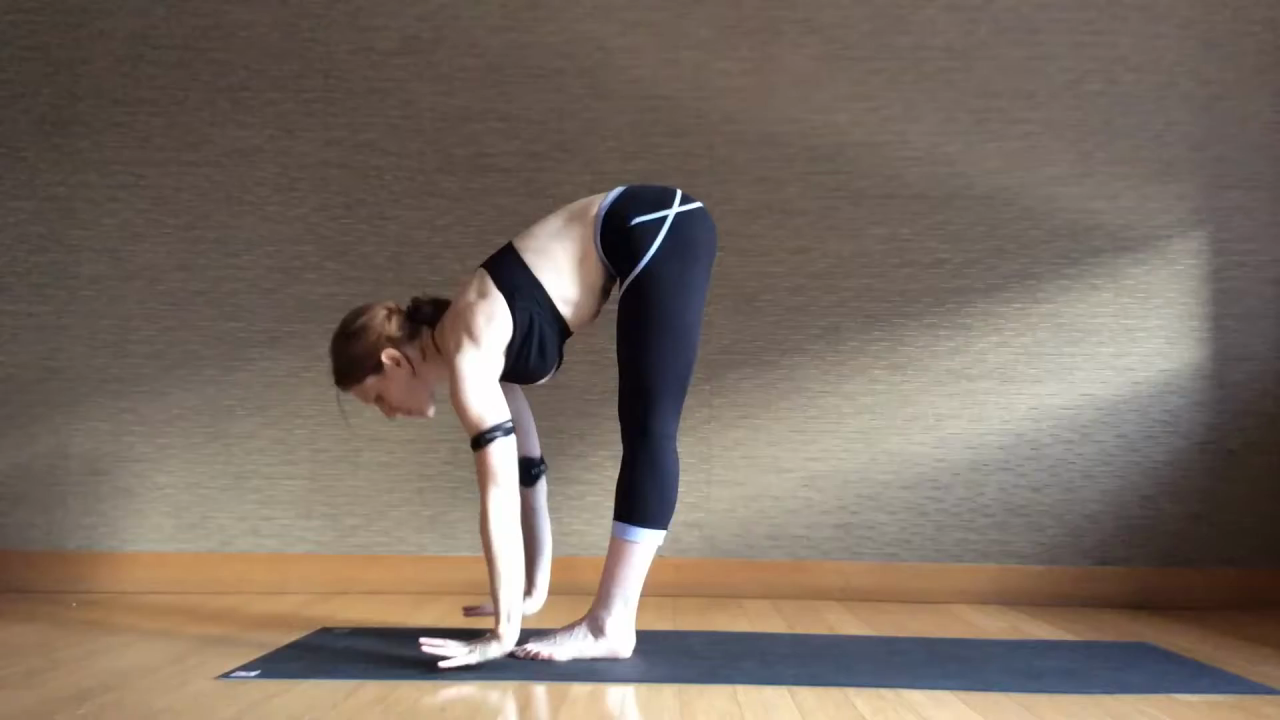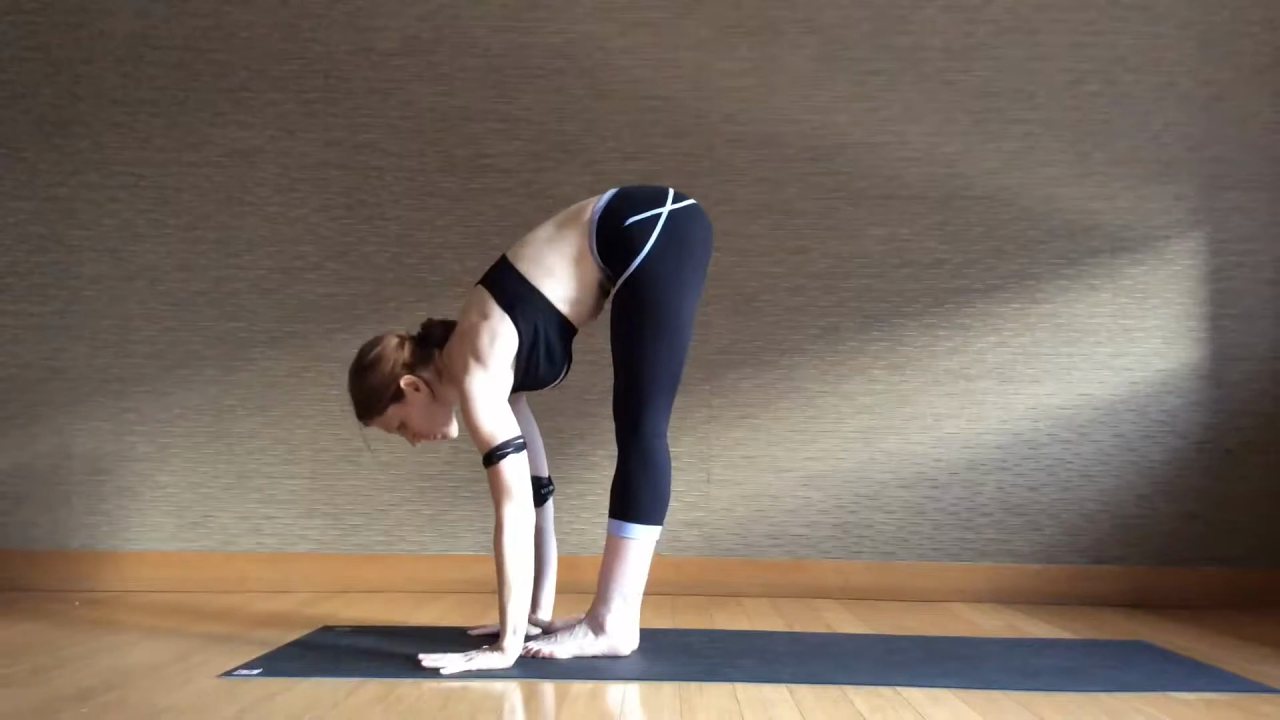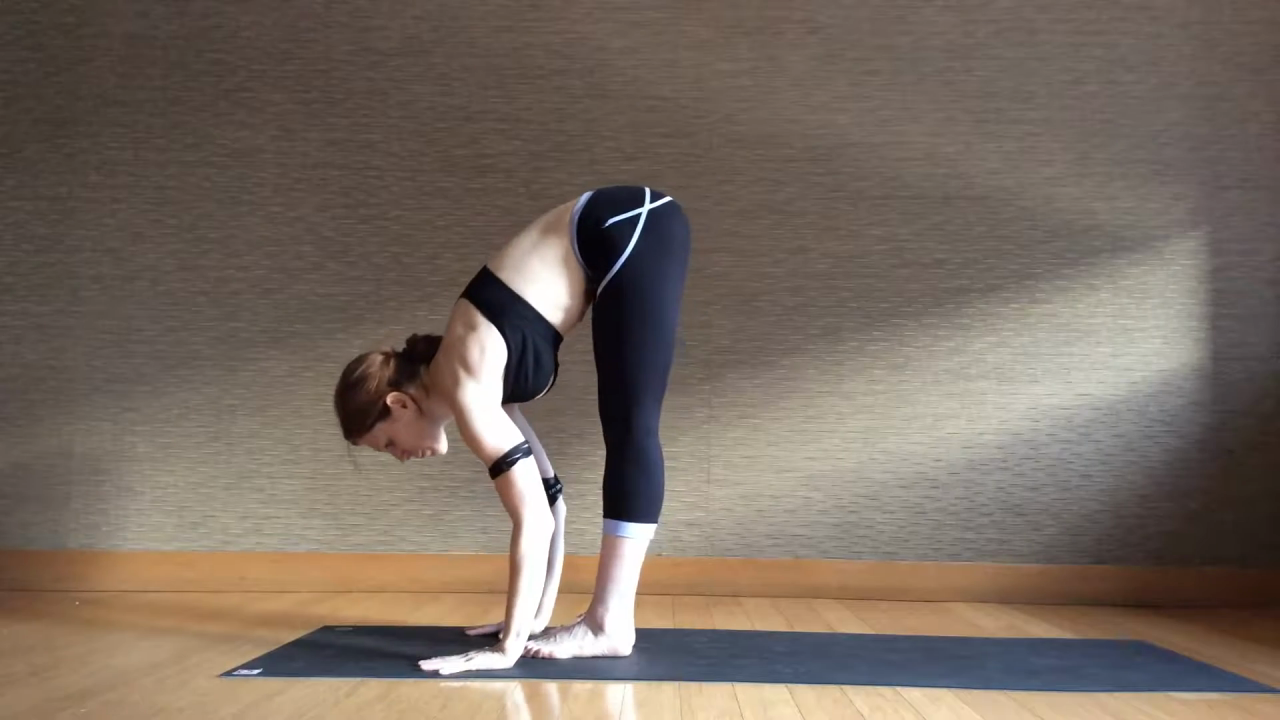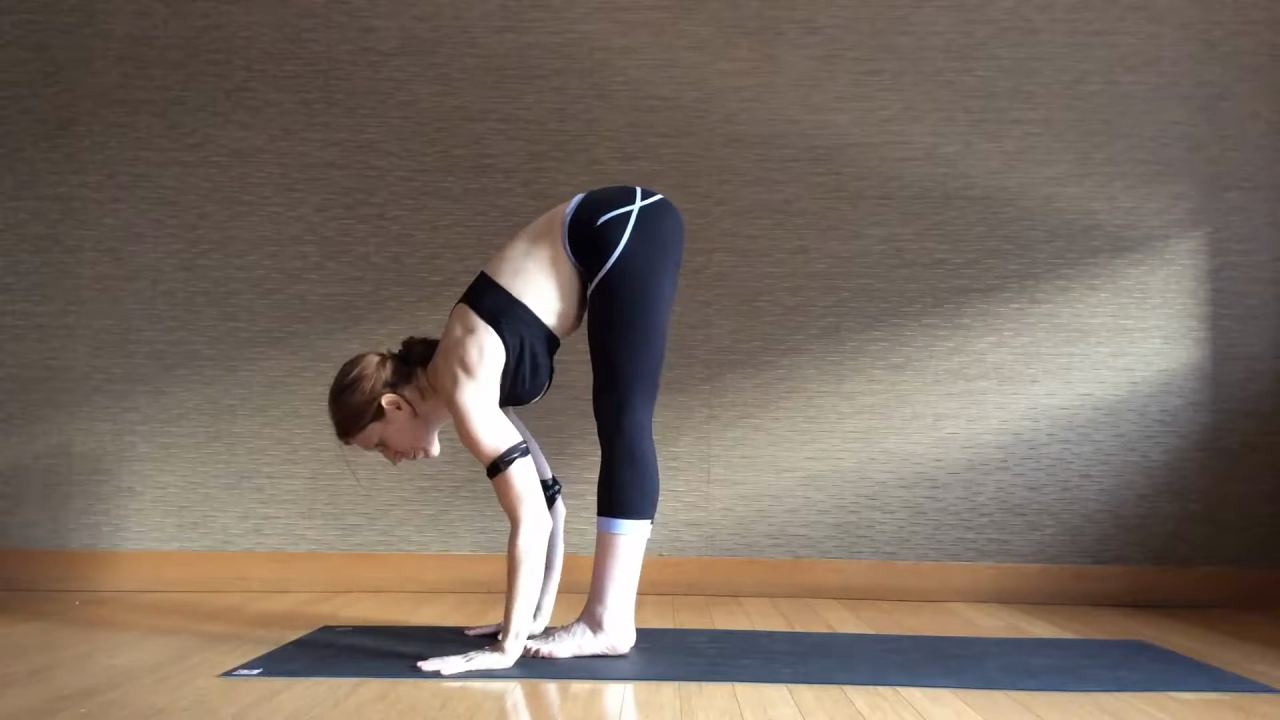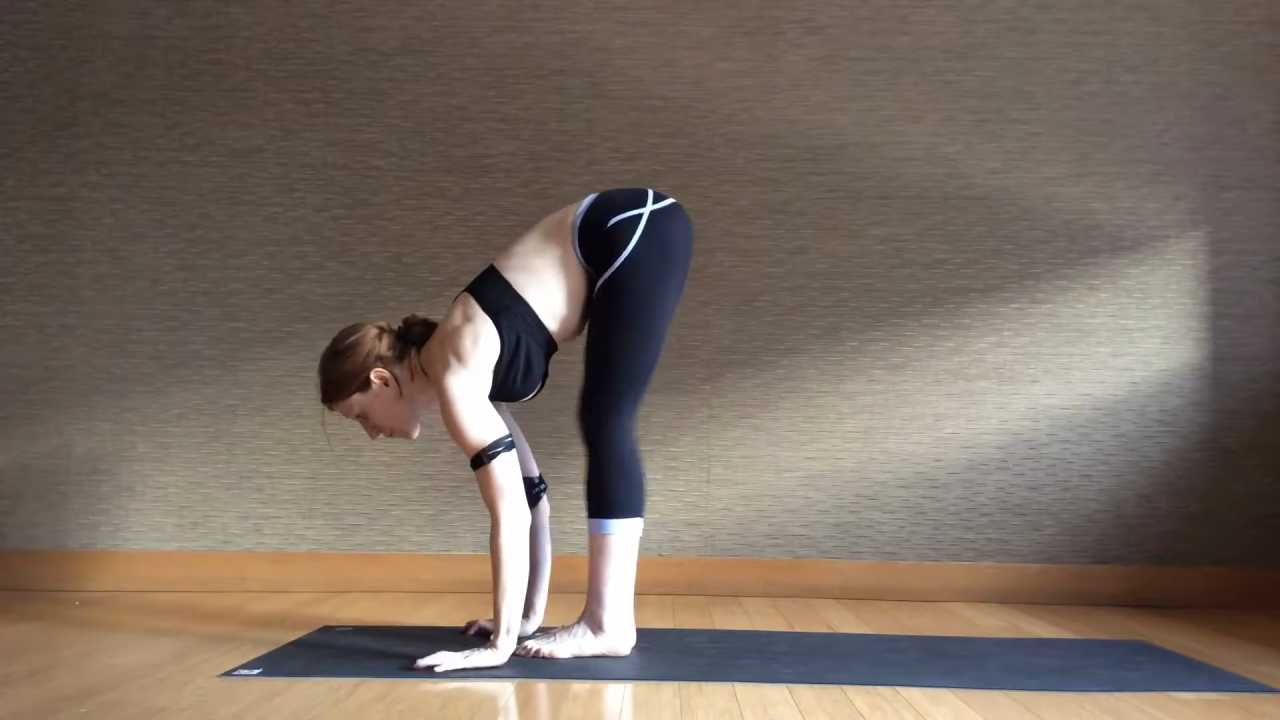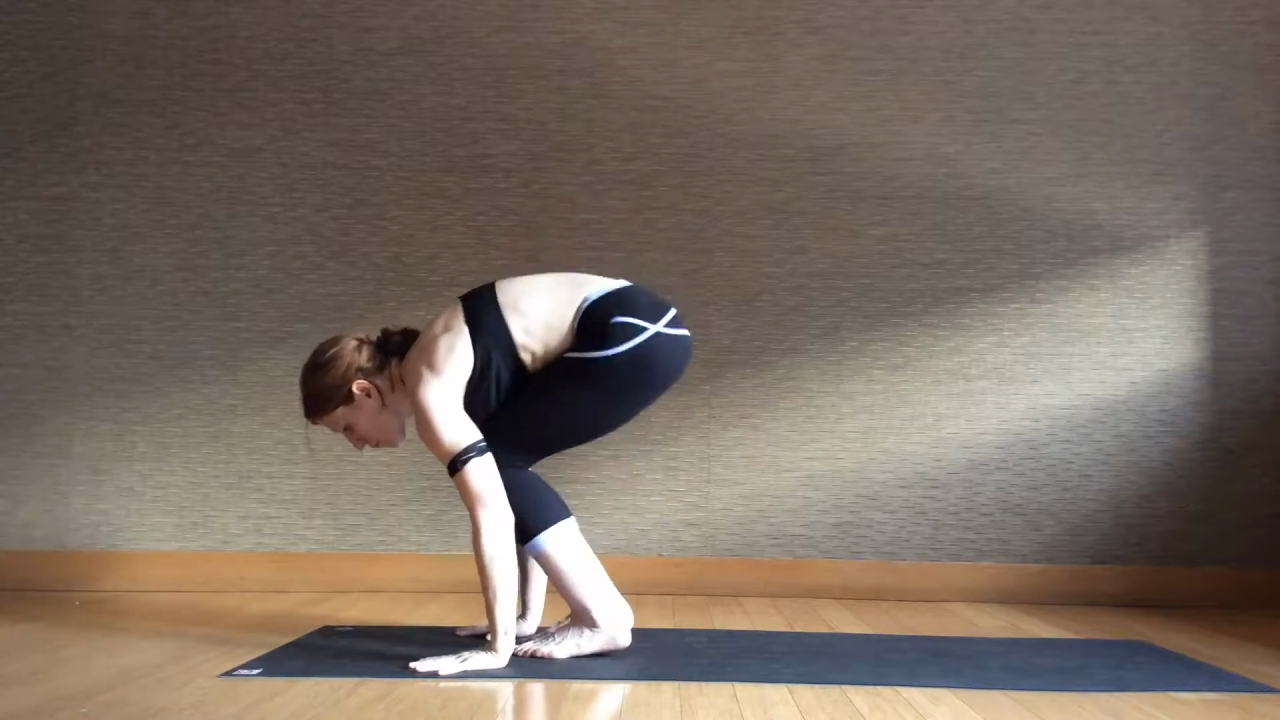
dt=0.4s
person 1, frame 1
left shoulder: (464, 354)
right shoulder: (481, 349)
left elbow: (501, 498)
right elbow: (527, 469)
left wrist: (504, 633)
right wrist: (531, 591)
left hip: (660, 232)
right hip: (655, 230)
left knee: (648, 434)
right knee: (642, 435)
left ankle: (609, 626)
right ankle: (611, 620)
person 1, frame 2
left shoulder: (474, 376)
right shoulder: (491, 367)
left elbow: (517, 513)
right elbow: (537, 489)
left wrist: (509, 645)
right wrist: (538, 614)
left hip: (655, 231)
right hip: (650, 230)
left knee: (640, 431)
right knee: (636, 432)
left ankle: (611, 624)
right ankle: (615, 617)
person 1, frame 3
left shoulder: (464, 389)
right shoulder: (477, 379)
left elbow: (534, 520)
right elbow: (546, 494)
left wrist: (509, 646)
right wrist: (535, 617)
left hip: (634, 231)
right hip: (628, 231)
left knee: (630, 430)
right knee: (624, 431)
left ankle: (609, 625)
right ankle: (610, 618)
person 1, frame 4
left shoulder: (462, 390)
right shoulder: (469, 380)
left elbow: (530, 520)
right elbow: (545, 496)
left wrist: (509, 647)
right wrist: (536, 617)
left hip: (627, 230)
right hip: (617, 234)
left knee: (623, 426)
right knee: (620, 428)
left ankle: (609, 623)
right ankle: (609, 618)
person 1, frame 5
left shoulder: (453, 377)
right shoulder: (468, 371)
left elbow: (510, 513)
right elbow: (528, 489)
left wrist: (502, 643)
right wrist: (529, 616)
left hip: (642, 234)
right hip: (632, 236)
left knee: (605, 425)
right knee: (603, 427)
left ankle: (609, 624)
right ankle: (608, 616)
person 1, frame 6
left shoulder: (426, 388)
right shoulder: (448, 383)
left elbow: (491, 517)
right elbow: (507, 501)
left wrist: (500, 647)
right wrist: (527, 620)
left hip: (639, 333)
right hip: (635, 329)
left knee: (500, 455)
right knee: (506, 456)
left ankle: (604, 620)
right ankle: (603, 615)
